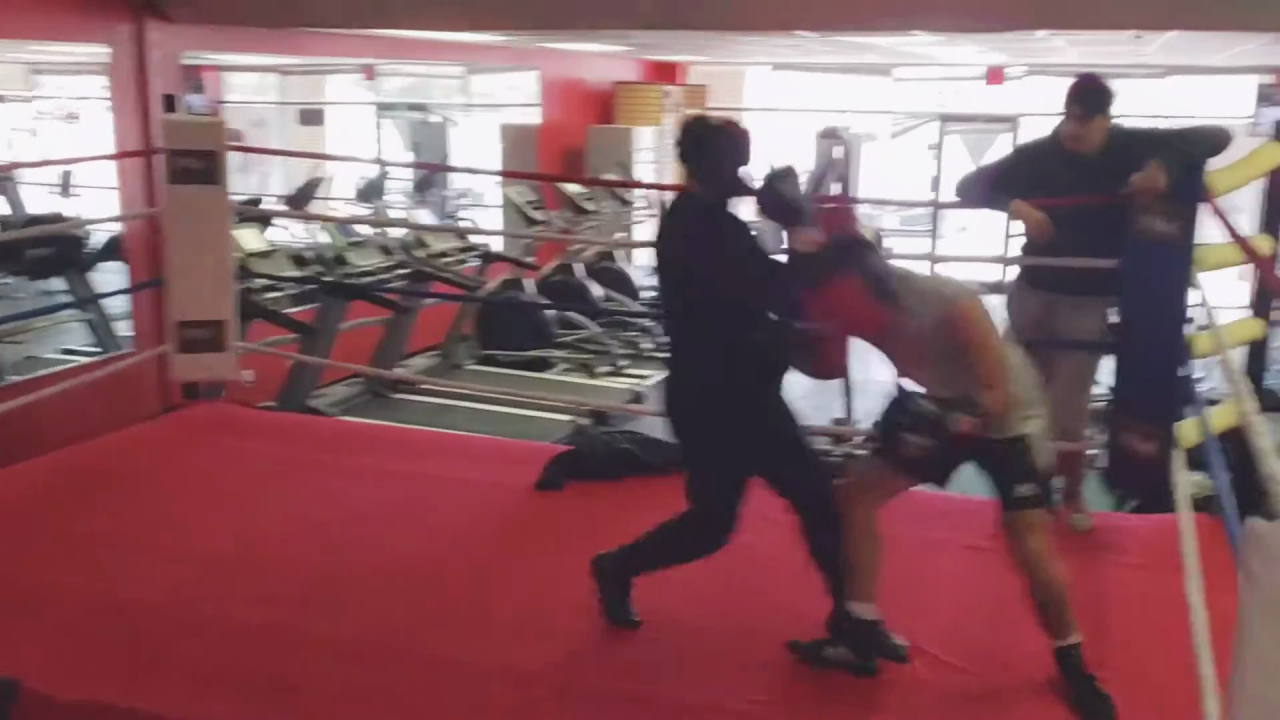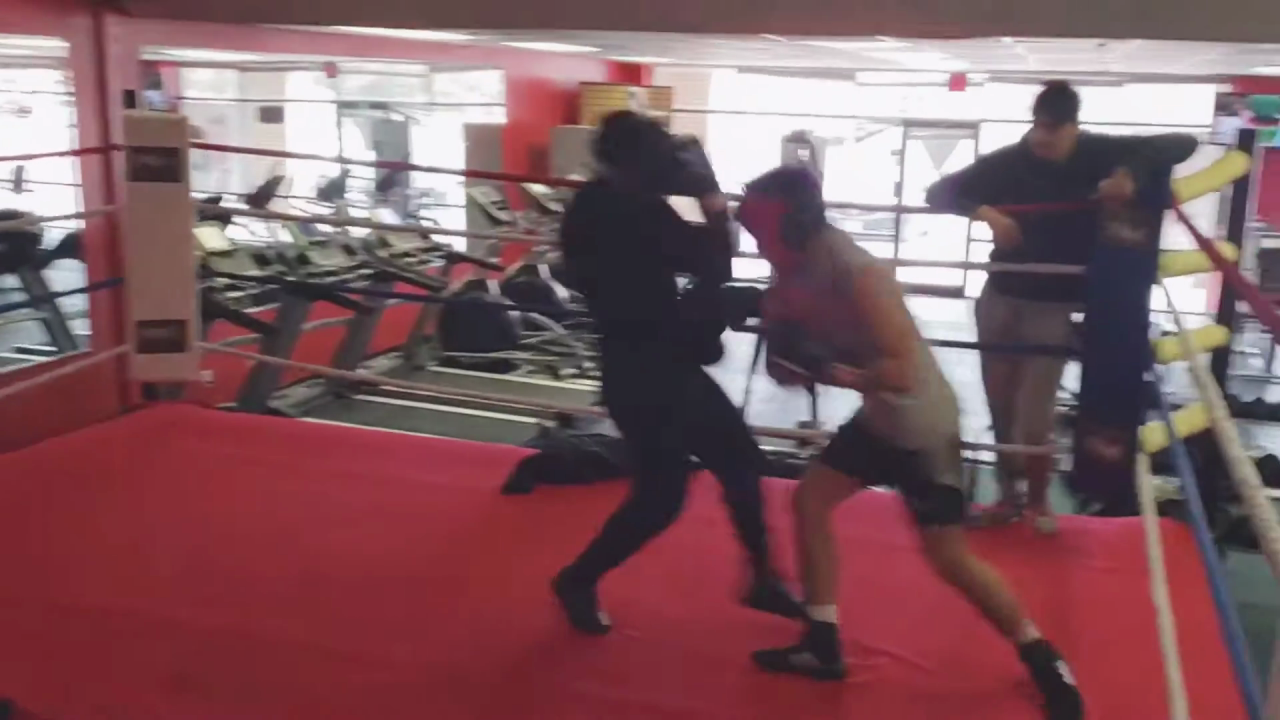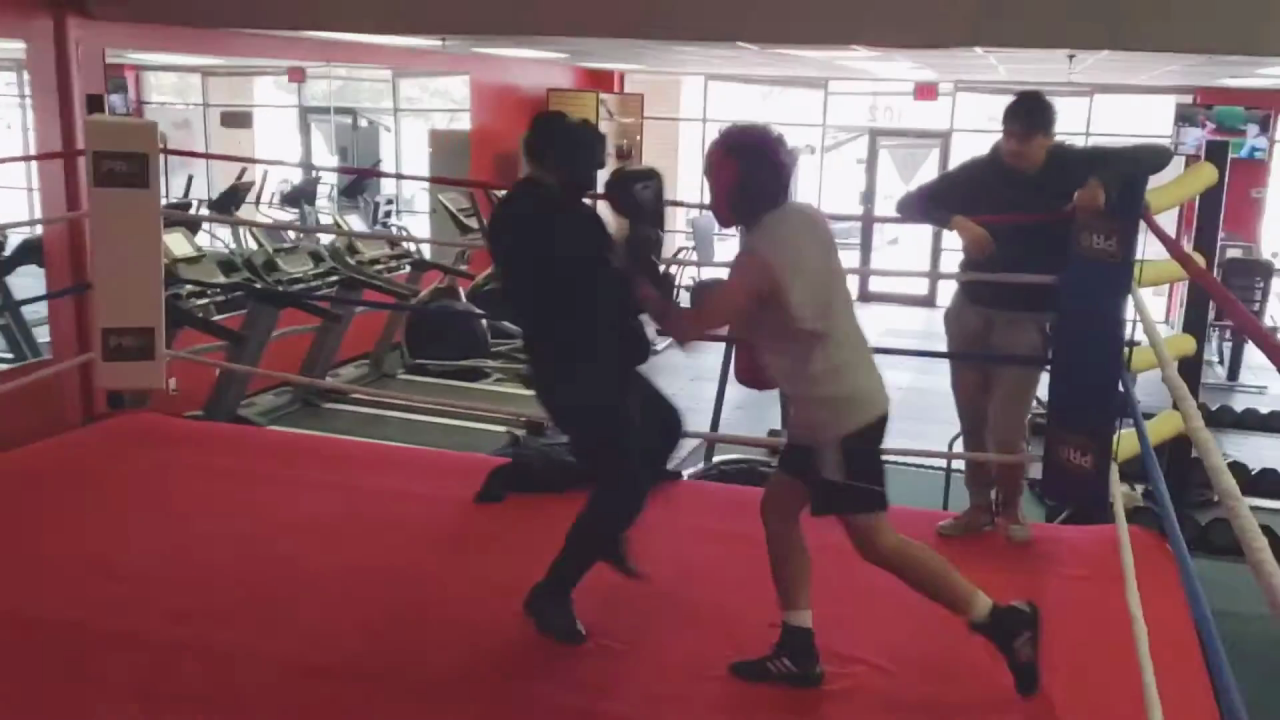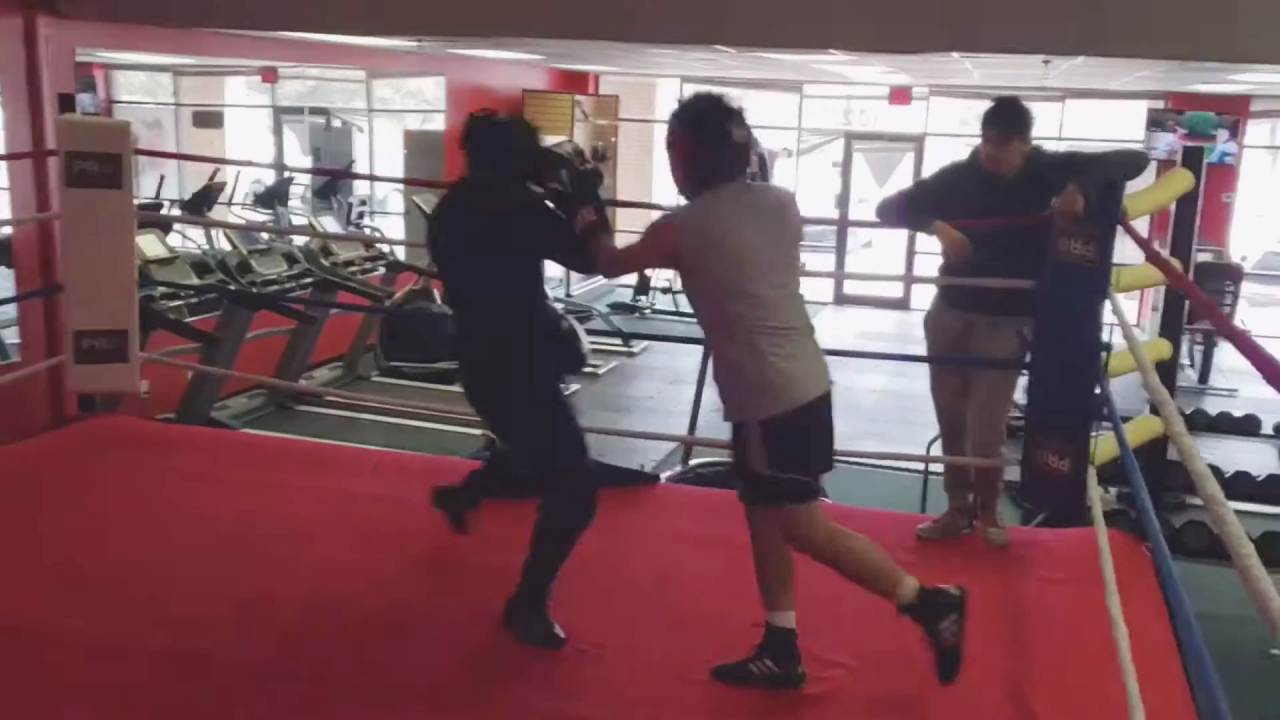
dt=0.1s
person 1, frame 1
left shoulder: (954, 306)
right shoulder: (861, 297)
left elbow: (1008, 397)
right elbow: (824, 361)
left wrist: (946, 422)
left hip: (1008, 419)
right hip: (936, 408)
left knee: (1032, 550)
right knee: (858, 494)
left ankle: (1071, 660)
right ankle: (864, 638)
person 1, frame 2
left shoulder: (859, 277)
right shoulder: (810, 264)
left elbow: (901, 372)
left wrist: (828, 368)
left hip: (921, 423)
right hip: (878, 414)
left knee: (947, 556)
right knee: (810, 499)
left ankle: (1040, 658)
right ankle: (822, 642)
person 1, frame 3
left shoulder: (759, 255)
right shoulder: (807, 224)
left elbow: (690, 327)
left wrist: (640, 289)
left hip: (834, 414)
right hip: (851, 400)
left knee: (874, 537)
right knee: (778, 507)
left ankle: (1002, 621)
right ankle: (798, 648)
person 1, frame 4
left shoulder: (685, 227)
right shoulder: (779, 202)
left elbow: (613, 263)
left hip: (768, 395)
right hip: (799, 381)
left knee: (802, 527)
right knee: (761, 509)
left ankle: (930, 603)
right ankle: (781, 648)
person 2, frame 1
left shoulder: (691, 219)
right shoulder: (708, 227)
right elbow: (790, 292)
left hip: (739, 387)
right hip: (715, 395)
left knee: (815, 494)
right knee: (714, 520)
left ankle: (845, 612)
right ankle: (616, 569)
person 2, frame 2
left shoulder: (593, 209)
right shoulder: (631, 208)
right elbow: (712, 266)
right wrist: (713, 198)
left hip: (663, 364)
right hip: (644, 374)
left knee: (739, 455)
right knee: (659, 496)
left ankle: (765, 582)
right ankle: (578, 580)
person 2, frame 3
left shoulder: (515, 211)
right shoulder: (557, 215)
right elbow: (617, 284)
left hip: (588, 364)
right hip: (578, 373)
left knee: (661, 430)
right knee: (622, 484)
left ankle: (607, 538)
right ankle: (551, 595)
person 2, frame 4
left shoulder: (453, 211)
right shoulder: (507, 207)
right elbow: (584, 254)
right wrist: (587, 203)
left hip: (487, 363)
right hip: (509, 371)
left knee: (550, 453)
right knee: (573, 485)
left ankle: (461, 495)
right ankle: (528, 603)
person 3, frame 1
left shoulder: (1132, 149)
right shoulder: (1038, 154)
left elbow: (1216, 137)
right elbow: (969, 186)
left wrist: (1161, 164)
right wrist: (1015, 205)
left hip: (1088, 301)
right hip: (1031, 293)
left knee: (1069, 413)
left ankle: (1073, 495)
person 3, frame 2
left shoulder: (1100, 155)
right shoulder: (1007, 161)
left elbow: (1183, 144)
right elbow: (938, 192)
left wrist: (1129, 171)
right wrist: (984, 211)
left hip: (1055, 306)
right hip: (1000, 299)
left knee: (1034, 418)
right knee: (1000, 409)
left ankle: (1038, 499)
right ankle: (1007, 497)
person 3, frame 3
left shoulder: (1072, 166)
right shoulder: (979, 172)
left elbow: (1156, 155)
right elbow: (909, 203)
left wrist: (1100, 182)
right wrist: (956, 221)
left hip: (1026, 316)
right hip: (971, 309)
left knee: (1007, 427)
right knee: (972, 419)
left ankle: (1010, 507)
right ankle: (979, 505)
person 3, frame 4
left shoulder: (1050, 172)
right shoulder: (958, 176)
left elbow: (1133, 161)
right elbow: (888, 208)
left wrist: (1078, 187)
right wrist: (936, 226)
left hip: (1005, 321)
right hip: (950, 313)
left knee: (986, 432)
right knee: (951, 422)
left ankle: (988, 510)
right ankle: (957, 508)
